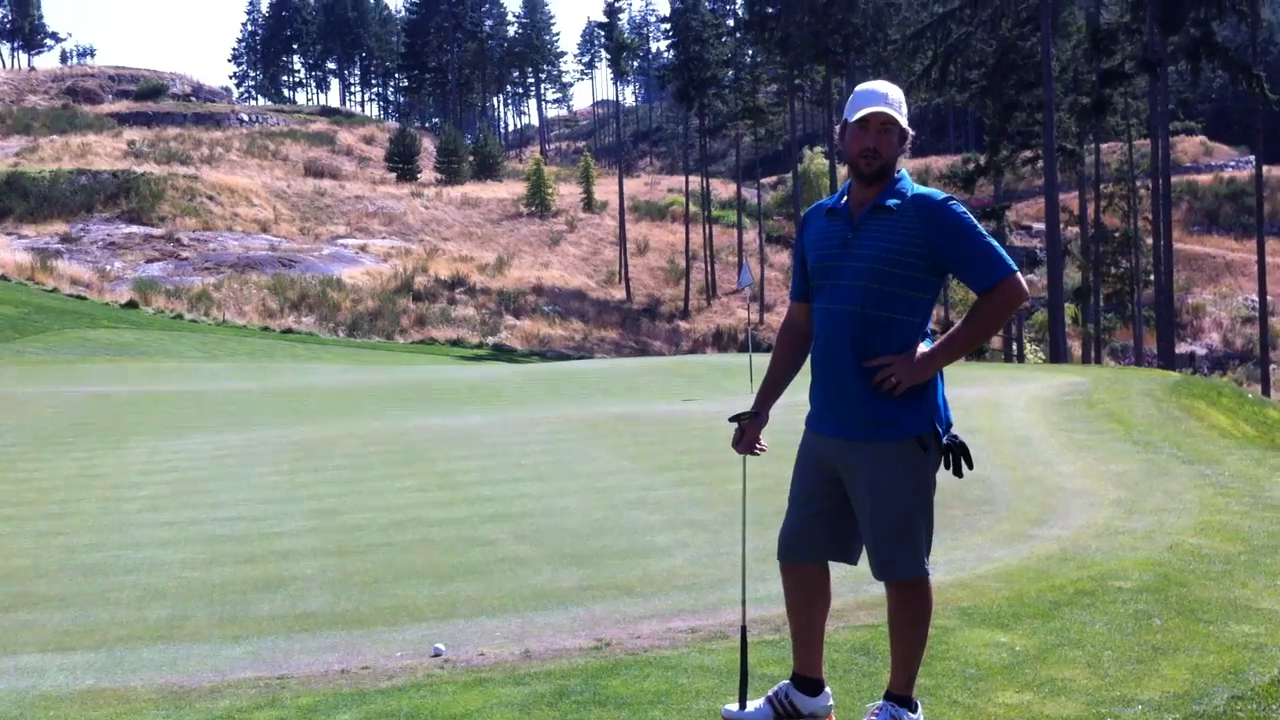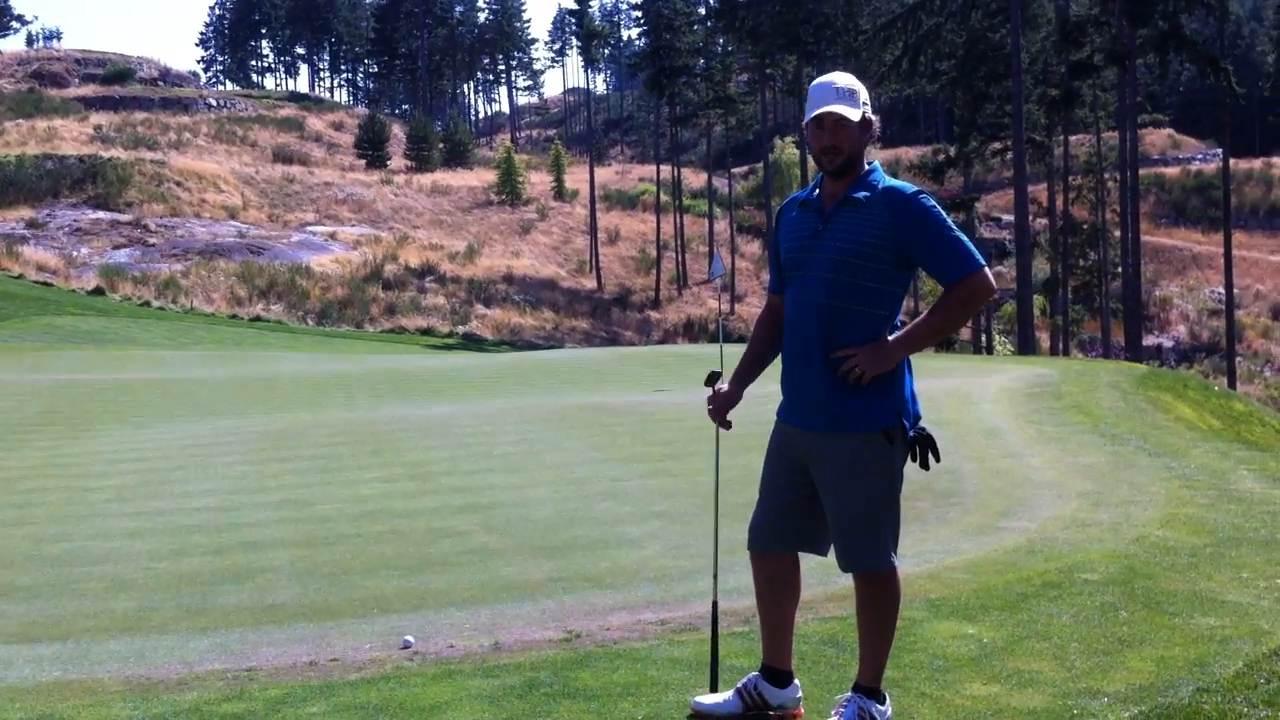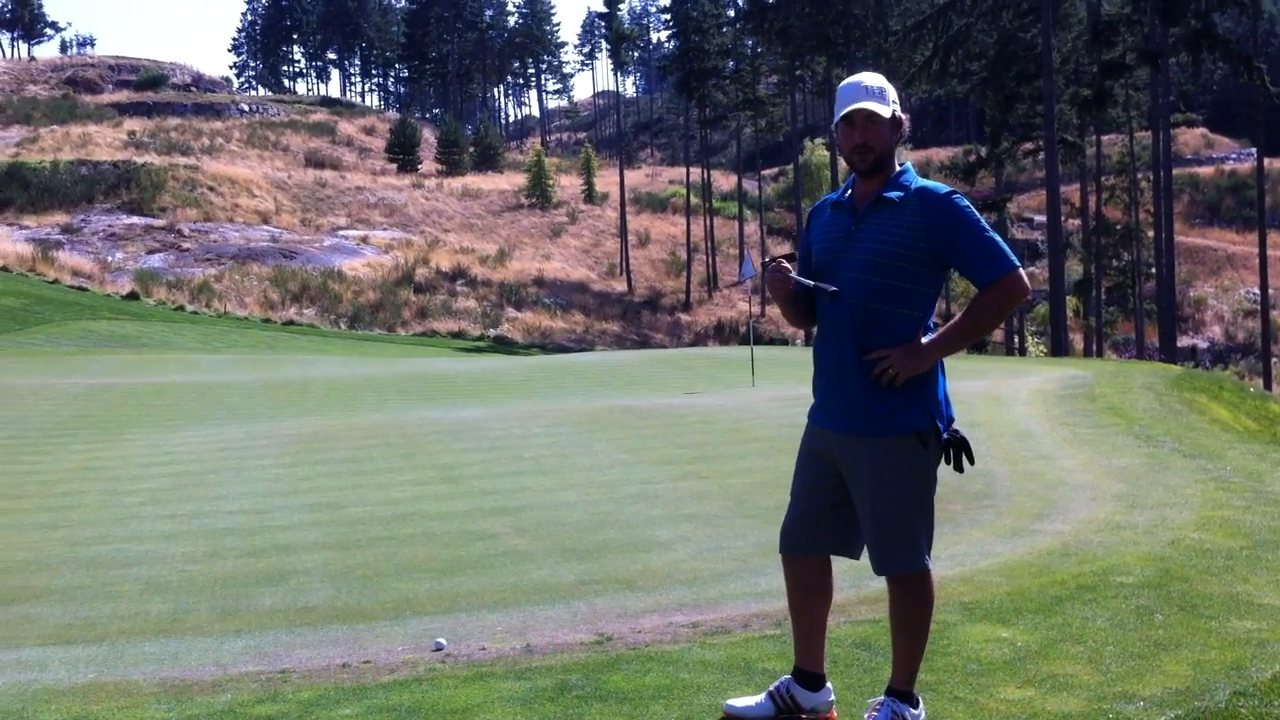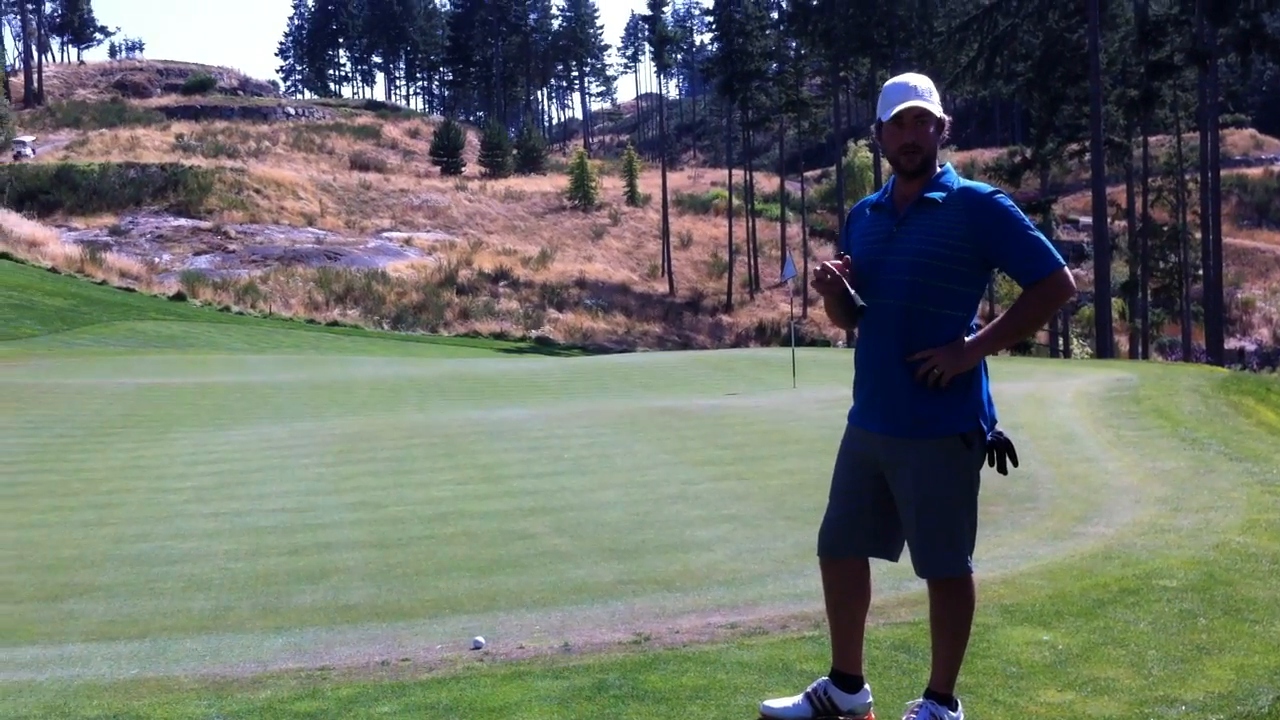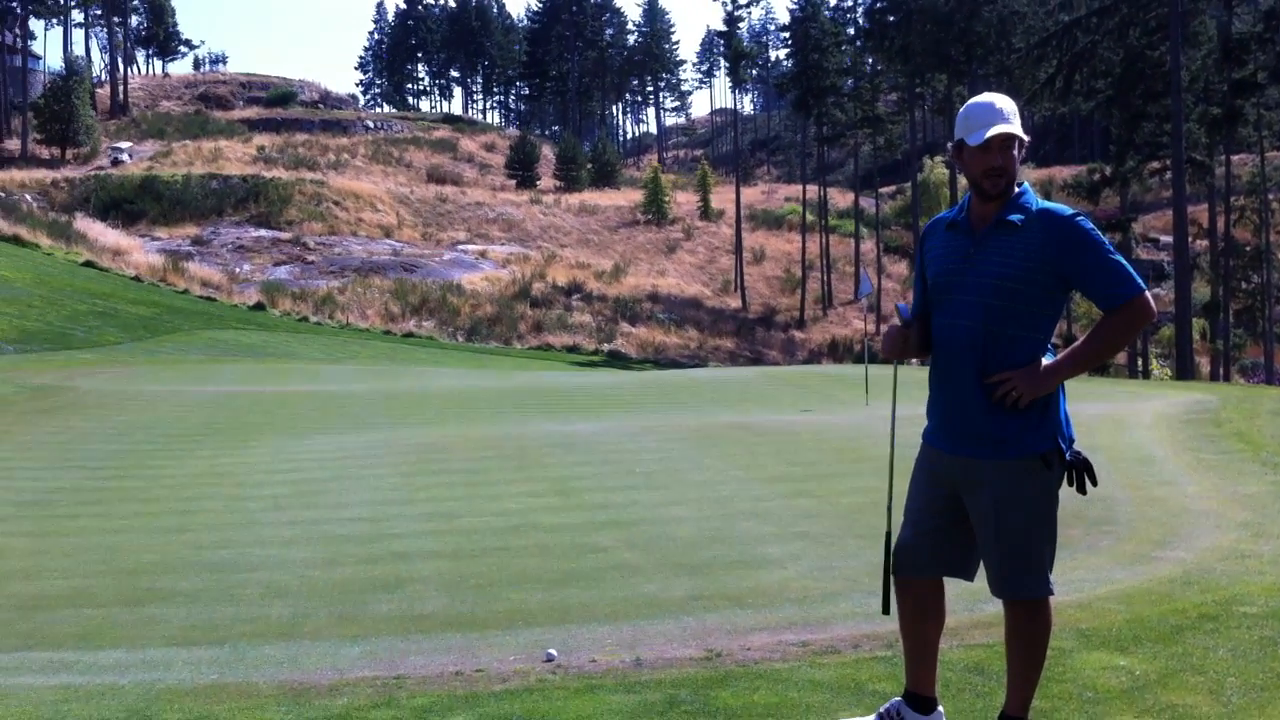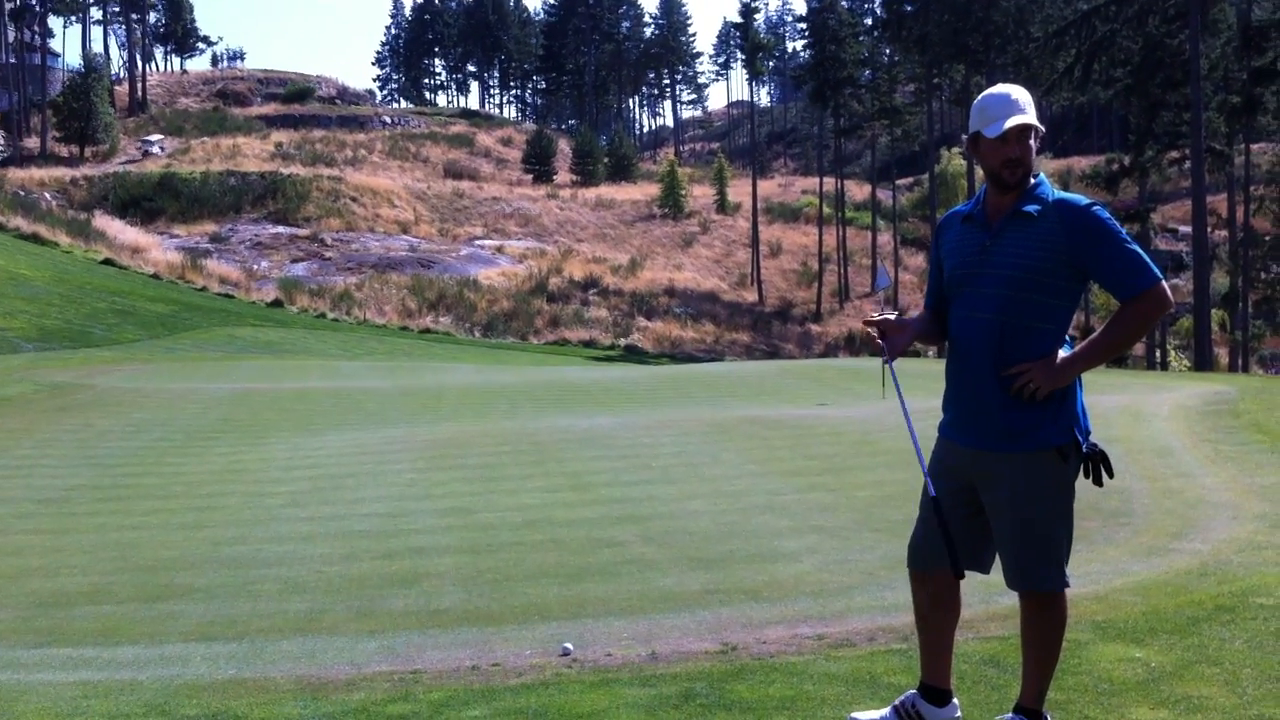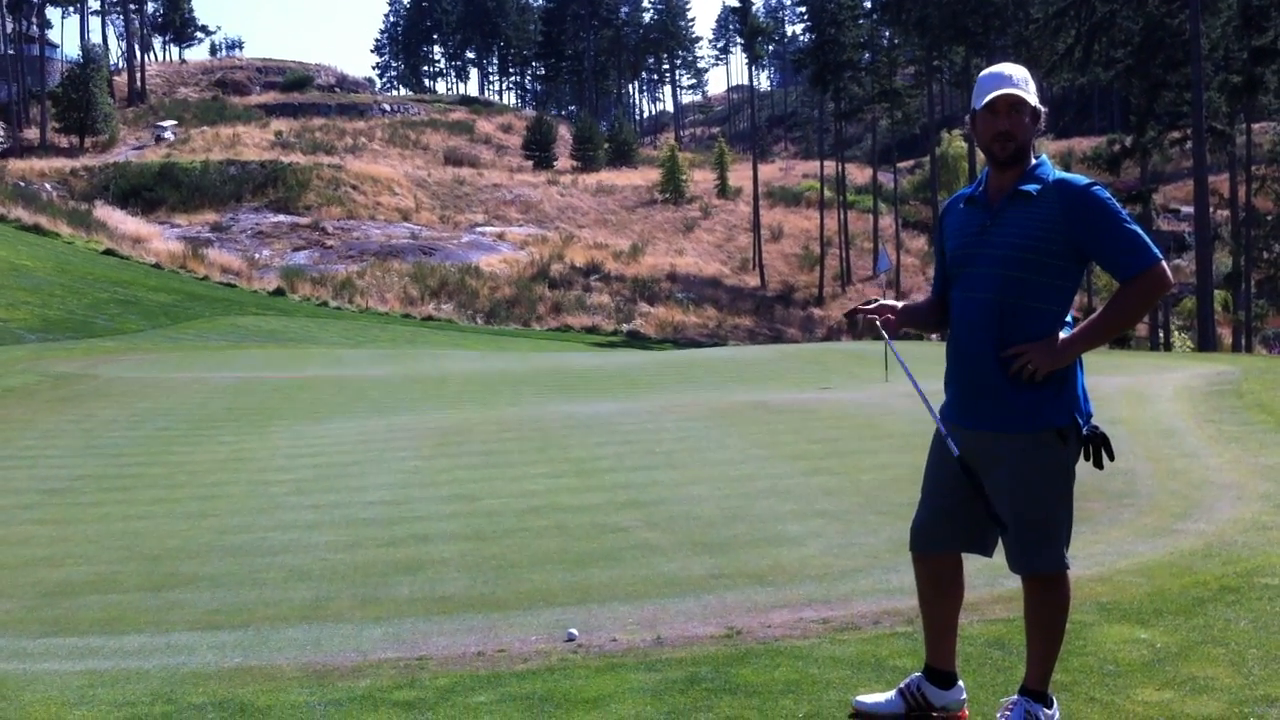
dt=0.7s
person 1, frame 1
left shoulder: (932, 214)
right shoulder: (816, 221)
left elbow: (1008, 290)
left wrist: (932, 358)
right wrist: (761, 407)
left hip: (897, 431)
right hip: (825, 427)
left knee: (902, 569)
right knee: (800, 554)
person 1, frame 2
left shoulder: (901, 205)
right shoulder: (792, 212)
left elbow: (975, 285)
left wrist: (896, 347)
right wrist: (738, 383)
left hip: (866, 421)
right hip: (795, 417)
left knee: (869, 560)
right knee: (769, 544)
person 1, frame 3
left shoulder: (934, 206)
right shoulder: (822, 214)
left elbow: (1010, 285)
left wrist: (931, 348)
right wrist: (783, 292)
left hip: (899, 424)
right hip: (828, 419)
left knee: (904, 563)
right knee: (801, 547)
person 1, frame 4
left shoulder: (978, 206)
right shoulder: (861, 215)
left elbow: (1056, 284)
left wrist: (976, 346)
right wrist: (832, 290)
left hip: (941, 425)
right hip: (868, 419)
left knee: (945, 566)
right knee: (839, 549)
person 1, frame 5
left shoulder: (1057, 229)
right shoulder: (936, 234)
left elbow: (1136, 309)
left wrist: (1053, 370)
right wrist: (901, 341)
left hip: (1019, 447)
right hip: (943, 443)
left knee: (1021, 590)
right knee: (913, 570)
person 1, frame 6
left shoulder: (1074, 218)
right shoulder: (952, 226)
left elbow: (1152, 297)
left wrist: (1071, 364)
right wrist: (908, 329)
left hip: (1036, 439)
right hip: (959, 434)
left knee: (1037, 580)
right knee: (929, 563)
person 1, frame 7
left shoulder: (1074, 198)
right shoulder: (957, 209)
left elbow: (1153, 277)
left wrist: (1071, 343)
right wrist: (901, 313)
left hip: (1037, 420)
right hip: (960, 417)
left knee: (1040, 563)
right knee: (932, 544)
